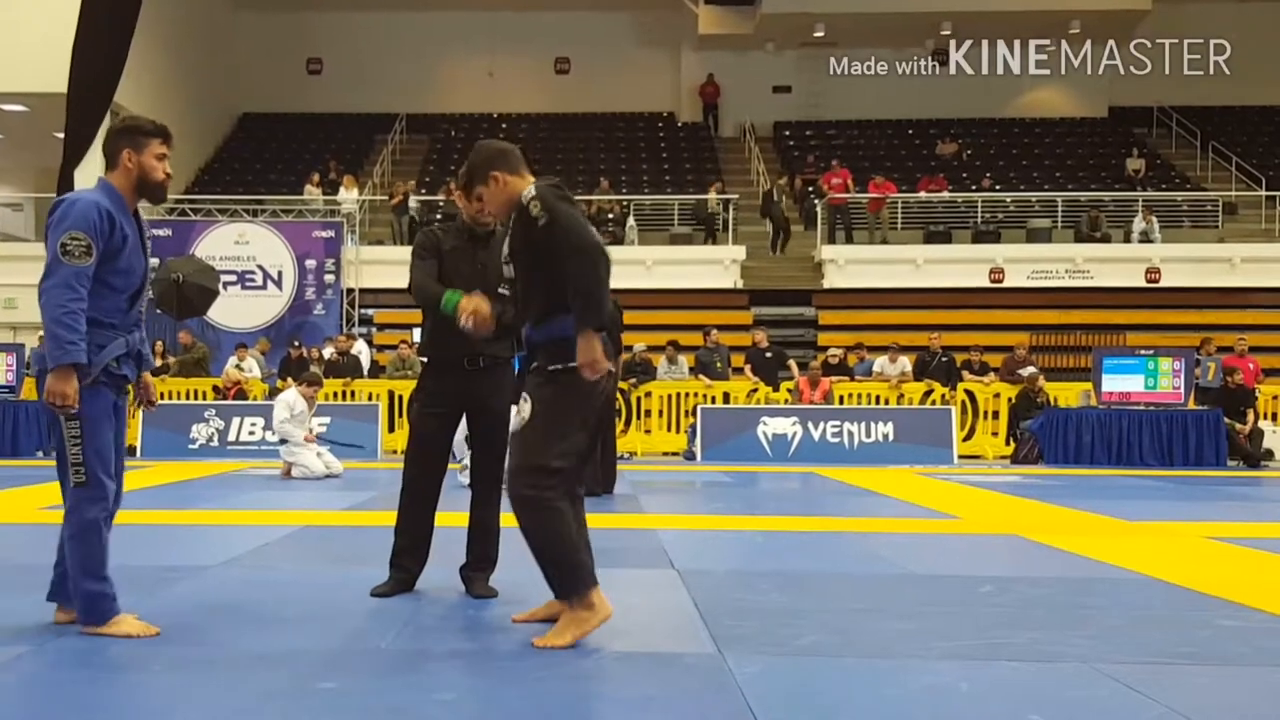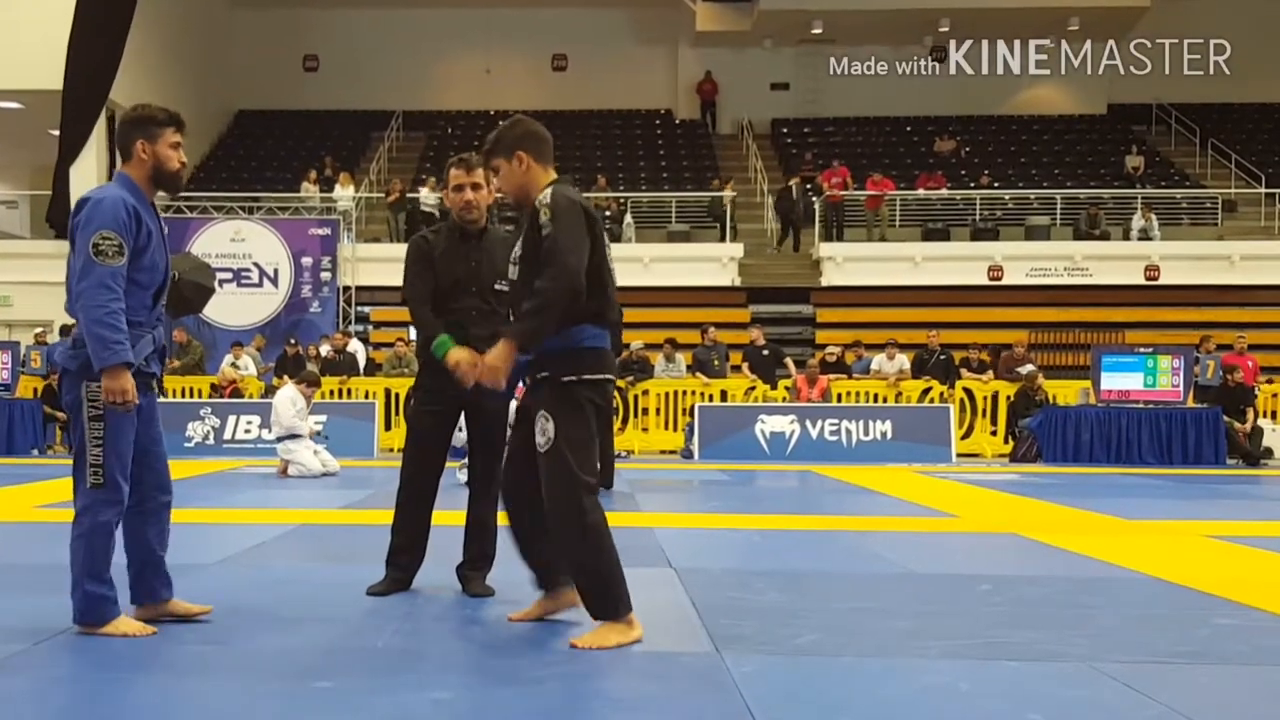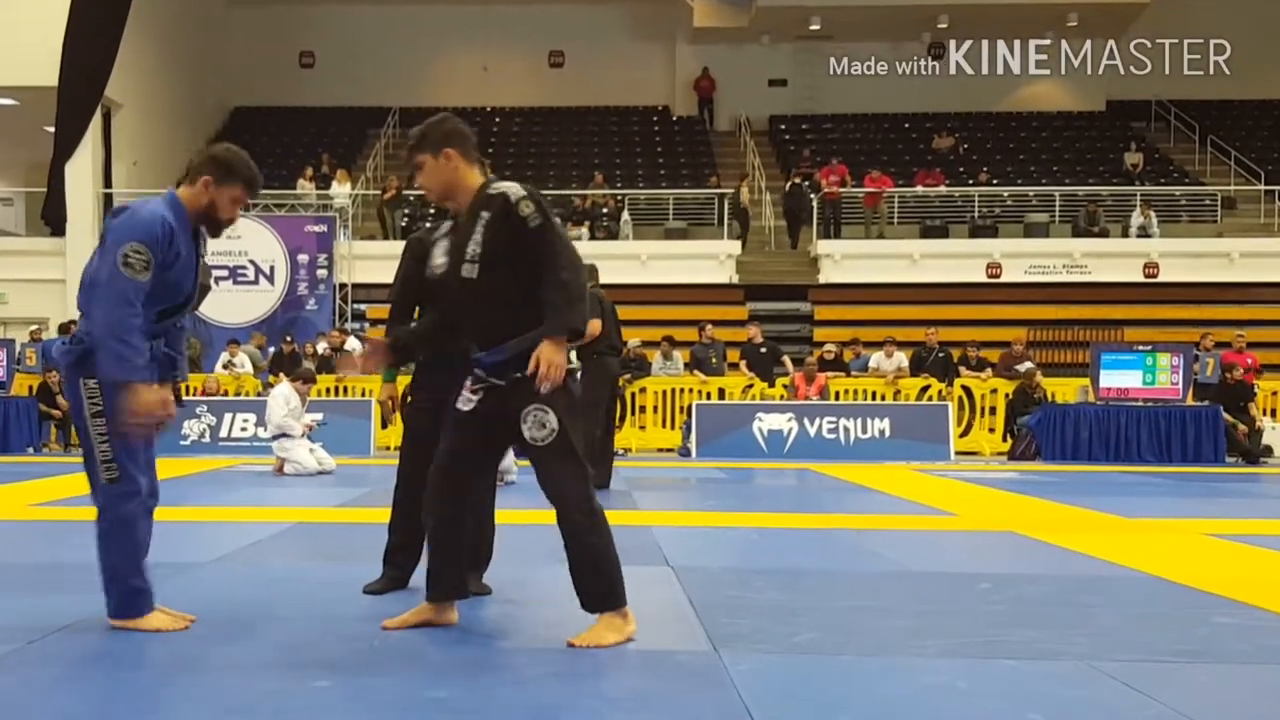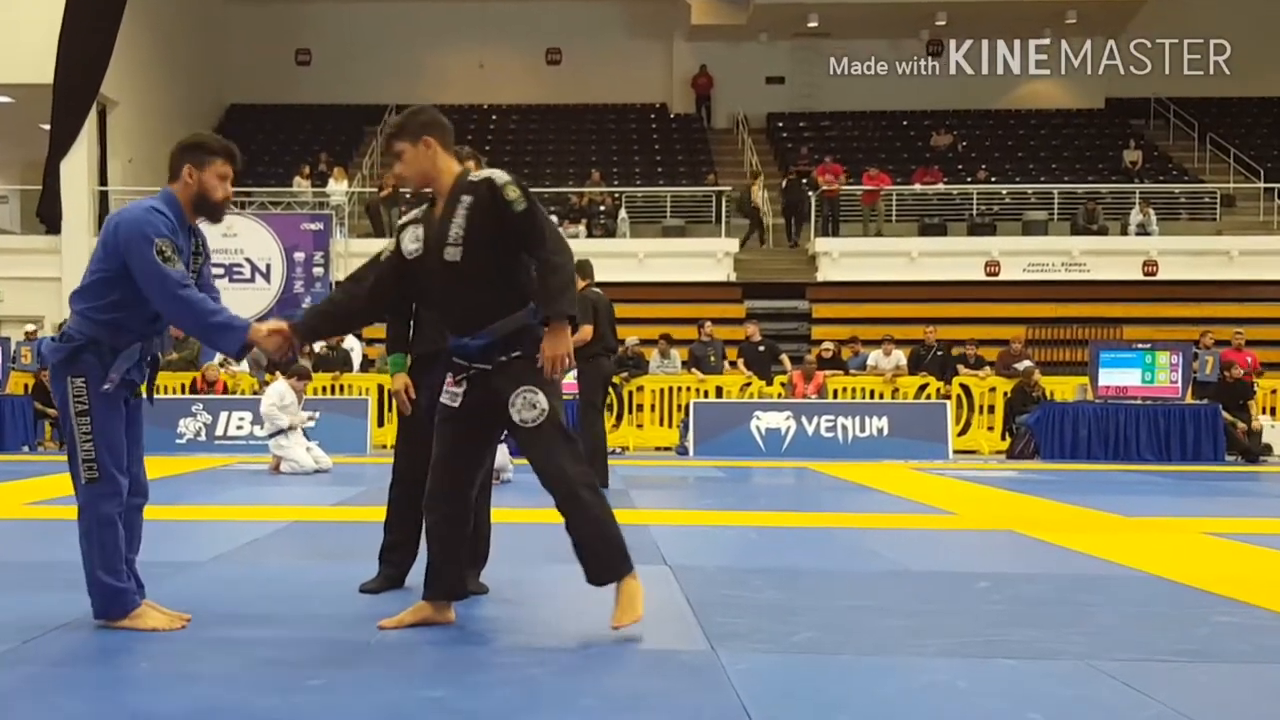
dt=0.5s
person 1, frame 1
left shoulder: (538, 199)
right shoulder: (537, 211)
left elbow: (589, 255)
left wrist: (589, 332)
right wrist: (494, 319)
left hip: (569, 359)
right hip: (568, 359)
left knee: (532, 480)
right knee: (558, 479)
left ankle: (585, 598)
right ankle: (571, 595)
person 1, frame 2
left shoulder: (556, 204)
right shoulder: (550, 209)
left elbow: (561, 284)
left wrist: (509, 346)
right wrist: (517, 349)
left hip: (571, 372)
right hip: (557, 370)
left knee: (567, 495)
right knee: (519, 482)
left ankle: (618, 617)
right ankle: (559, 585)
person 1, frame 3
left shoulder: (510, 202)
right shoulder: (451, 236)
left elbow: (564, 269)
right elbow: (453, 317)
left wrist: (557, 338)
right wrist: (391, 350)
left hip: (536, 373)
right hip: (488, 379)
left knee: (568, 490)
right knee: (444, 486)
left ankle: (613, 612)
right ankle: (440, 601)
person 1, frame 4
left shoulder: (492, 190)
right shoulder: (416, 229)
left elbow: (551, 256)
right elbow: (367, 293)
left wrist: (557, 323)
right wrist: (300, 329)
left hip: (521, 360)
right hip: (468, 370)
left knee: (563, 472)
right knee: (446, 485)
left ankle: (623, 582)
right ankle: (440, 599)
person 2, frame 1
left shoulder: (131, 221)
right shoulder: (86, 210)
right elbow: (62, 296)
left wrist: (141, 366)
right wrist: (63, 366)
left hip: (109, 373)
right hip: (80, 374)
left knee: (98, 492)
right knee: (92, 492)
left ankle: (72, 599)
right ankle: (97, 610)
person 2, frame 2
left shoulder: (142, 210)
right shoulder: (109, 207)
right elbow: (97, 295)
right wrist: (112, 366)
left hip: (137, 371)
right hip: (106, 374)
left knee: (152, 490)
right knee: (104, 495)
left ankle: (151, 595)
right ankle: (96, 610)
person 2, frame 3
left shoulder: (188, 234)
right shoulder: (146, 223)
right elbow: (116, 310)
left wrist: (165, 381)
right wrist: (134, 383)
left hip: (139, 374)
right hip: (103, 370)
left knee: (138, 490)
right knee: (122, 489)
left ankle: (133, 600)
right ankle: (128, 606)
person 2, frame 4
left shoulder: (188, 233)
right shoulder: (144, 222)
left elbow: (204, 300)
right elbow: (180, 303)
left wrist: (256, 333)
right wrist: (248, 334)
left hip: (122, 367)
right hip: (88, 365)
left knee: (129, 488)
right knee: (104, 488)
left ankle: (127, 594)
right ankle: (117, 604)
person 3, frame 1
right shoulder: (433, 241)
right elbow: (422, 288)
right wrist: (457, 303)
left hip: (494, 376)
right hip: (441, 374)
left knee: (488, 480)
right knee: (420, 476)
left ankle: (478, 571)
right ankle: (404, 570)
person 3, frame 2
left shoulder: (510, 248)
right shoulder: (425, 246)
right elbow: (420, 309)
right wrist: (447, 351)
right hip: (441, 374)
left knee: (486, 479)
right knee: (418, 476)
left ankle: (475, 570)
right ankle: (400, 569)
person 3, frame 3
right shoulder: (423, 245)
right elbow: (400, 312)
right wrist: (389, 375)
right hip: (433, 374)
right knee: (414, 473)
left ankle: (473, 569)
right ankle: (397, 568)
person 3, frame 4
right shoulder: (417, 236)
right elbow: (402, 311)
right wrist: (399, 368)
right hip: (427, 374)
left knee: (476, 476)
right knee: (412, 466)
left ankle: (469, 568)
right ankle: (392, 568)
person 4, frame 1
right shoulder: (612, 306)
right elbow: (619, 347)
right wrist: (616, 374)
right knee: (607, 429)
left ankle: (593, 483)
right ankle: (607, 482)
person 4, frame 2
left shoulder: (585, 303)
right shoulder: (612, 304)
left hip: (592, 369)
right hip: (609, 367)
left knee: (588, 425)
right knee: (605, 425)
left ankle: (590, 481)
right ankle: (606, 477)
person 4, frame 3
left shoulder: (589, 296)
right shoulder: (605, 299)
left elbow: (594, 329)
left hip: (598, 364)
right hip: (612, 363)
left knee: (590, 422)
right knee: (606, 423)
left ankle: (593, 474)
right ankle: (602, 475)
person 4, frame 4
left shoulder: (583, 298)
right shoulder: (603, 298)
left elbow: (586, 334)
left hip: (592, 365)
right hip: (605, 363)
left knee: (590, 420)
right knee: (594, 418)
left ankle: (598, 474)
right ankle: (597, 471)
